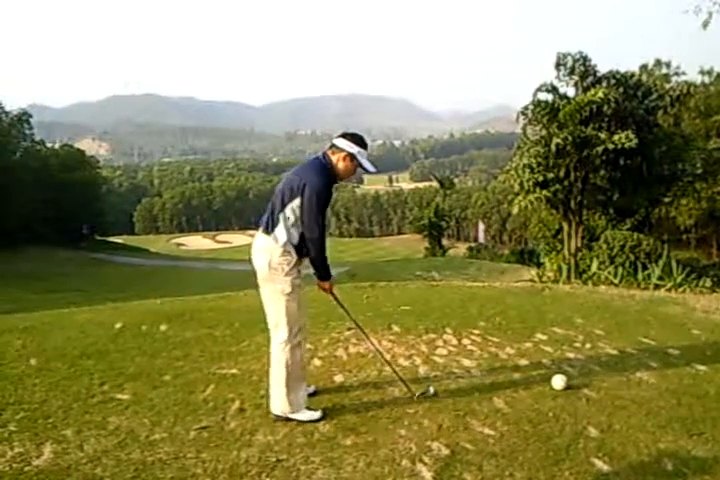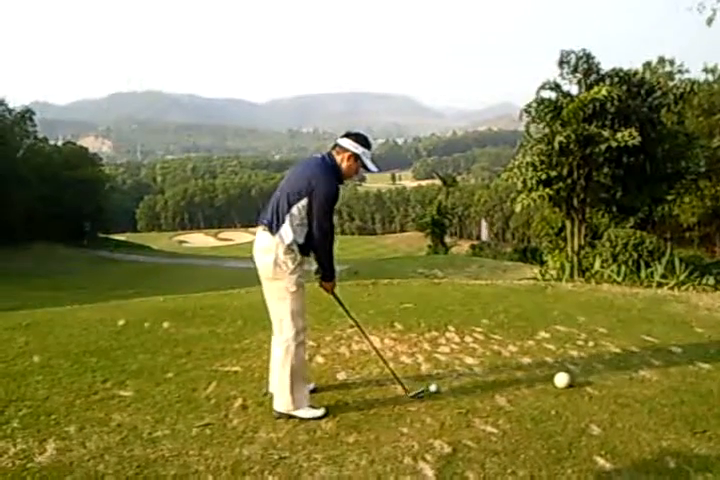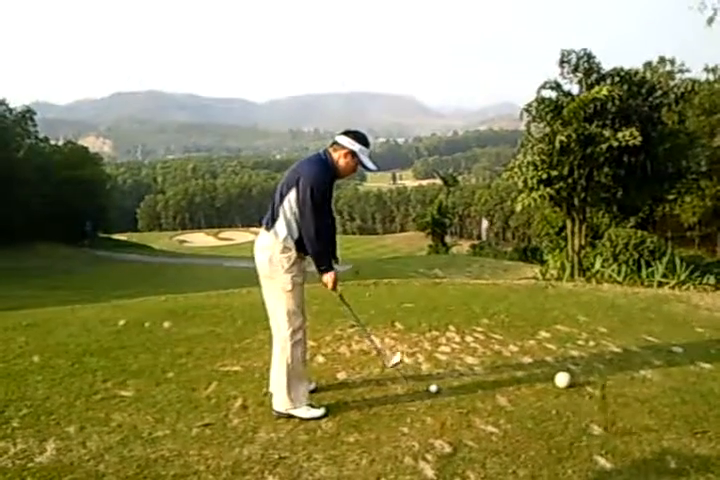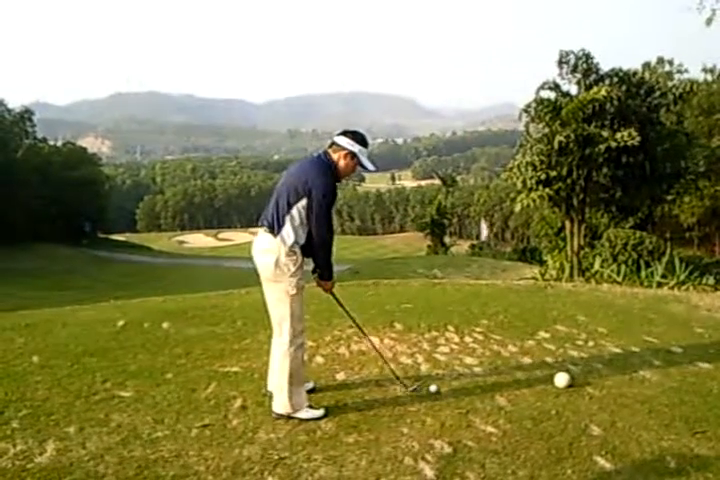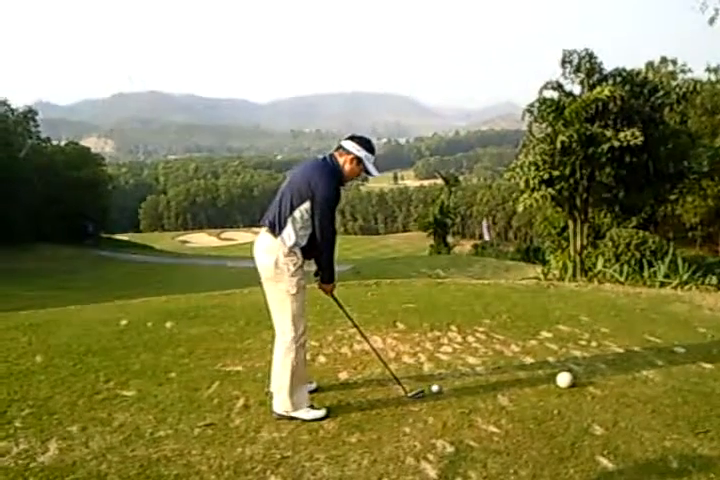
dt=0.5s
person 1, frame 1
left shoulder: (313, 171)
right shoulder: (317, 180)
left elbow: (312, 228)
right elbow: (312, 233)
left wrist: (322, 271)
right wrist: (324, 275)
left hip: (275, 250)
right hip: (277, 254)
left knee: (288, 326)
right knee: (288, 331)
left ankle: (288, 385)
right ankle: (286, 405)
person 1, frame 2
left shoulder: (314, 167)
right shoulder: (325, 181)
right elbow: (321, 232)
left wrist: (323, 269)
right wrist: (327, 274)
left hip: (274, 246)
right hip: (280, 252)
left knee: (287, 323)
right knee: (292, 328)
left ankle: (283, 383)
right ankle: (289, 402)
person 1, frame 3
left shoulder: (321, 172)
right shoulder: (314, 173)
left elbow: (324, 221)
right elbow: (310, 225)
left wrist: (332, 262)
right wrist: (325, 268)
left hip: (288, 251)
right hip: (278, 252)
left knee: (295, 322)
right knee: (289, 328)
left ankle: (286, 382)
right ankle: (288, 401)
person 1, frame 4
left shoulder: (310, 166)
right shoulder: (322, 179)
right elbow: (321, 231)
left wrist: (318, 267)
right wrist: (326, 273)
left hip: (271, 246)
right hip: (280, 254)
left knee: (285, 323)
right knee: (291, 330)
left ankle: (280, 382)
right ankle: (288, 403)
person 1, frame 5
left shoulder: (314, 168)
right shoulder: (326, 182)
right elbow: (324, 233)
left wrist: (322, 270)
right wrist: (327, 276)
left hip: (273, 246)
right hip: (281, 254)
left knee: (289, 325)
right knee: (292, 330)
left ankle: (285, 383)
right ankle: (288, 403)
